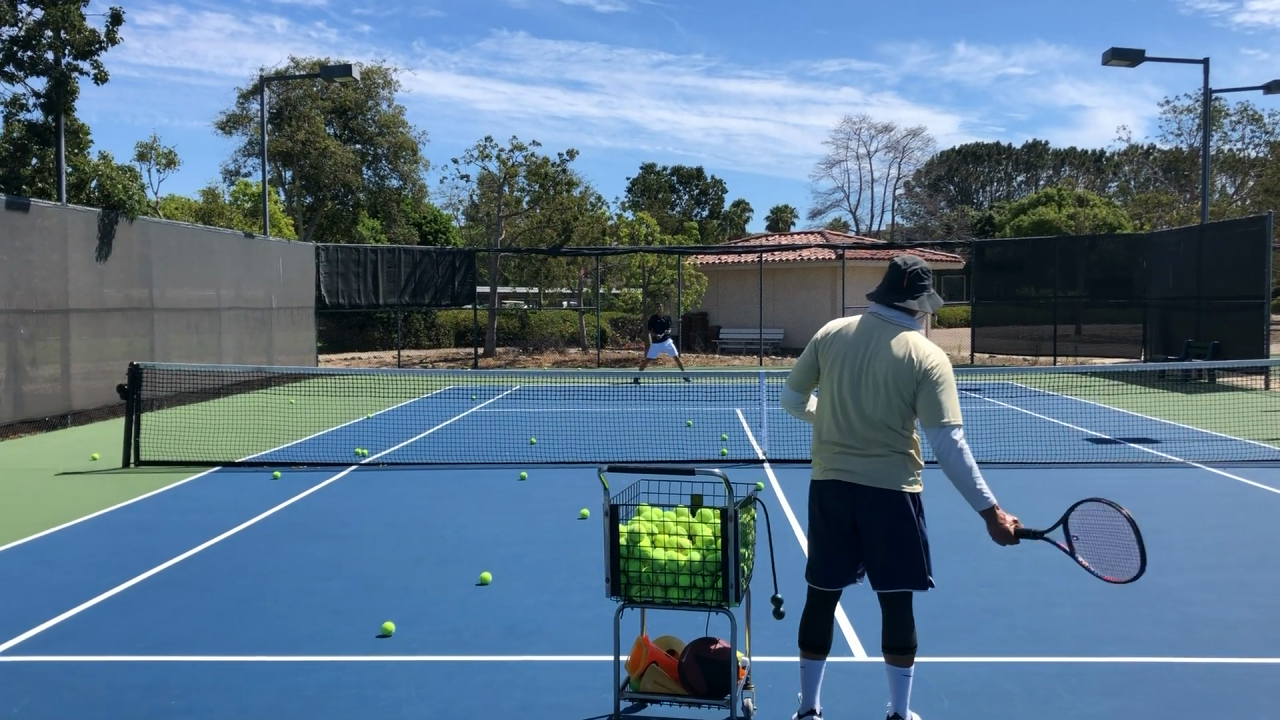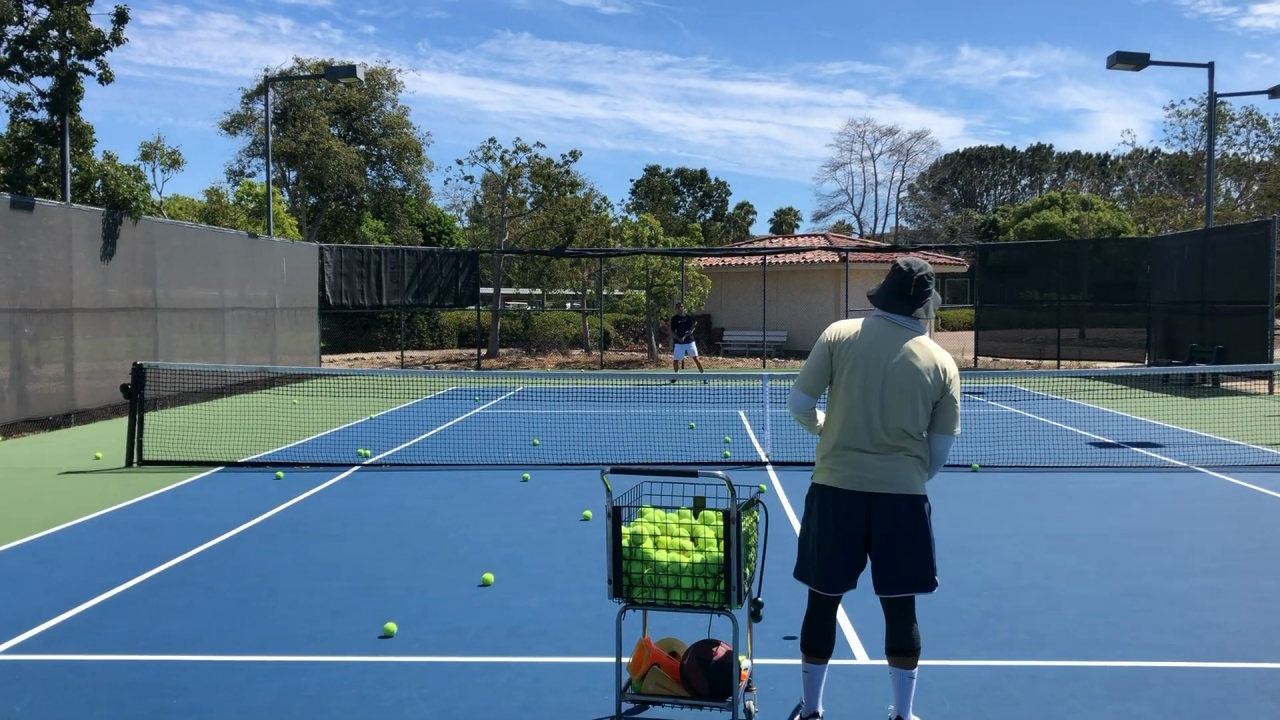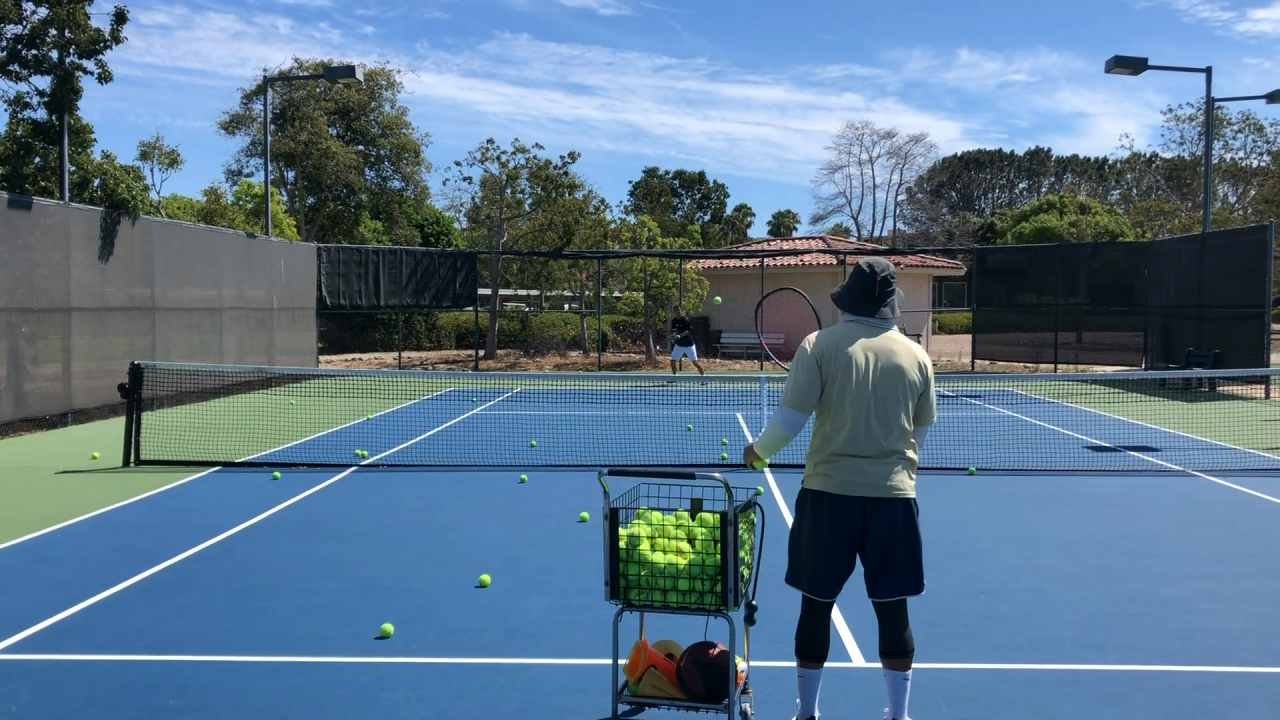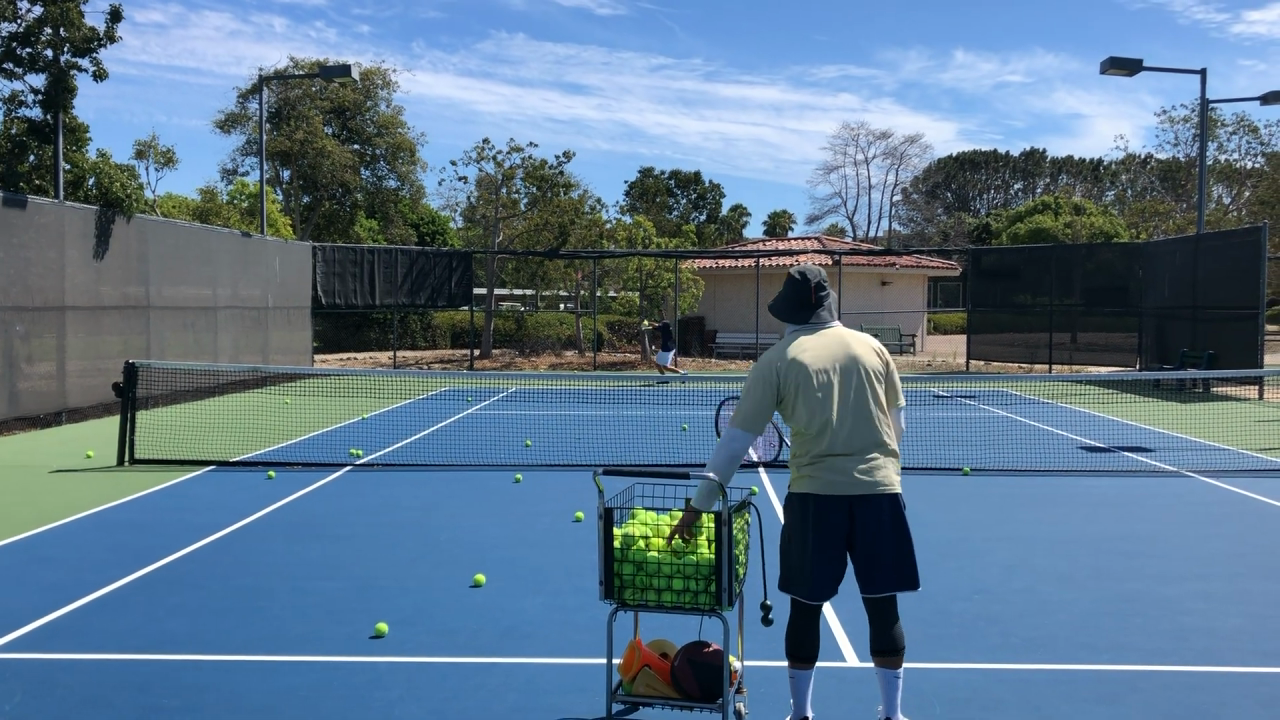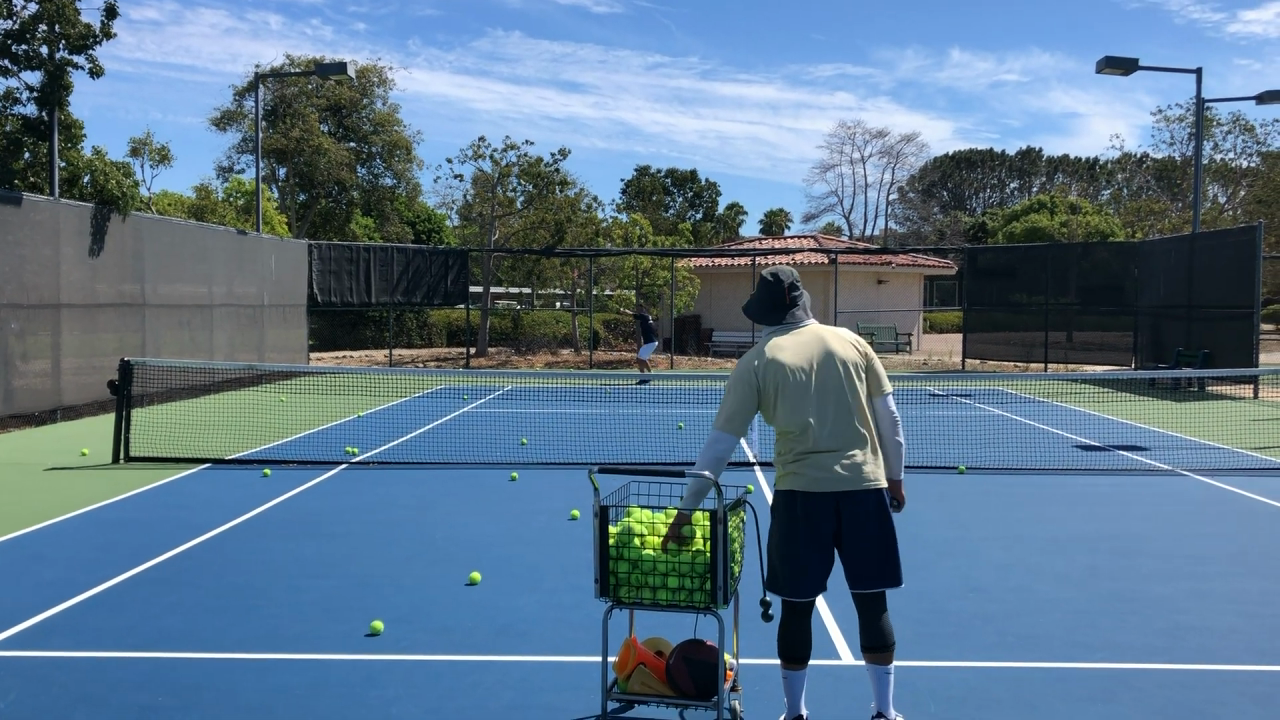
dt=0.3s
person 1, frame 1
left shoulder: (832, 333)
right shoulder: (926, 356)
left elbow: (790, 399)
right elbow: (948, 441)
right wrist: (988, 508)
left hip: (829, 485)
right hip: (890, 491)
left knee: (821, 595)
right knee: (897, 602)
person 1, frame 2
left shoulder: (839, 334)
right shoulder: (940, 361)
left elbow: (798, 404)
right elbow: (940, 451)
left hip: (836, 488)
right hip: (902, 496)
left knee: (822, 602)
right knee: (900, 607)
person 1, frame 3
left shoulder: (819, 344)
right shoulder: (916, 355)
left elbow: (788, 422)
right elbow: (918, 433)
left wrist: (759, 448)
left hip: (829, 494)
right hip: (893, 497)
left knee: (817, 607)
right knee: (893, 610)
person 1, frame 4
left shoulder: (776, 361)
right shoulder: (871, 346)
left elbow: (735, 443)
right elbow: (898, 425)
left wrist: (697, 506)
left hip: (815, 497)
right hip: (880, 494)
left knee: (806, 608)
right knee: (883, 608)
person 1, frame 5
left shoulder: (756, 362)
right shoulder: (851, 341)
left elbow: (720, 445)
right elbow: (889, 417)
left wrist: (686, 510)
right wrist: (894, 477)
left hip: (801, 494)
right hip: (865, 488)
left knee: (797, 607)
right knee: (872, 603)
